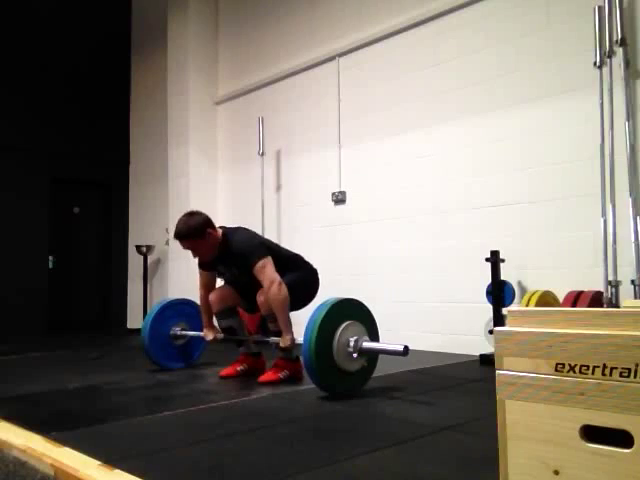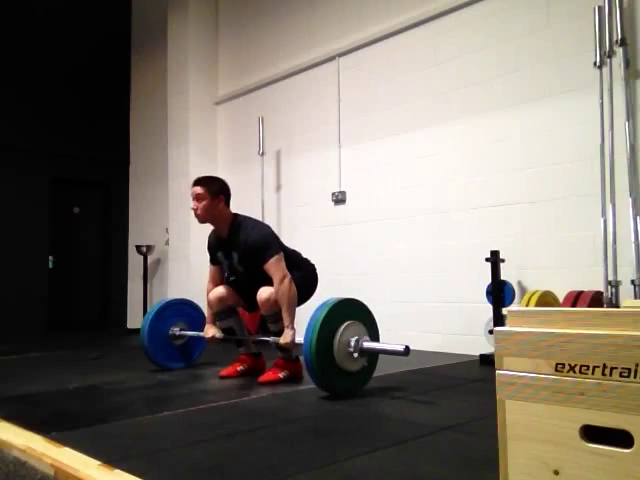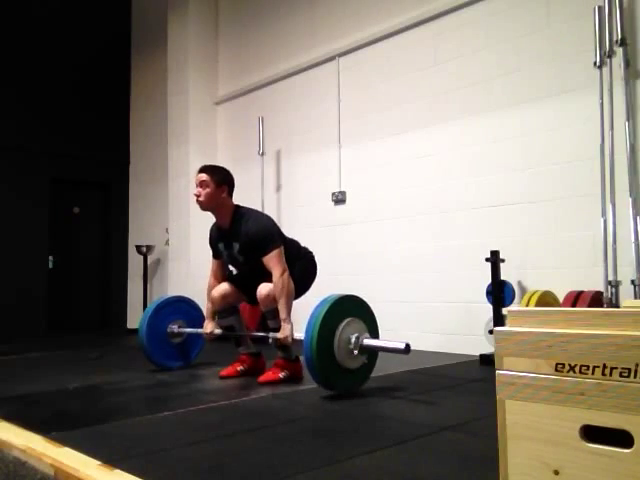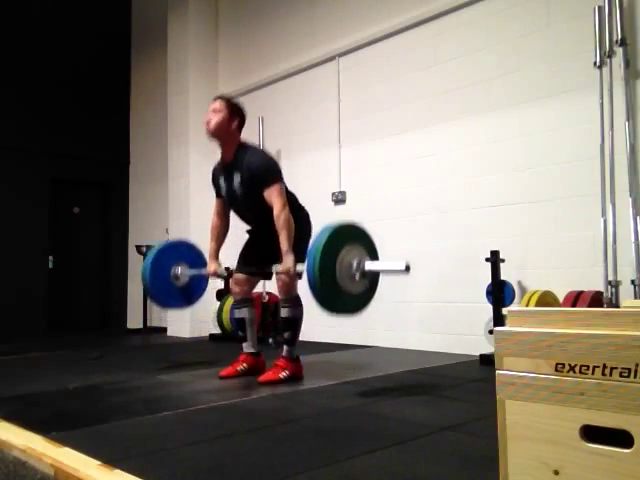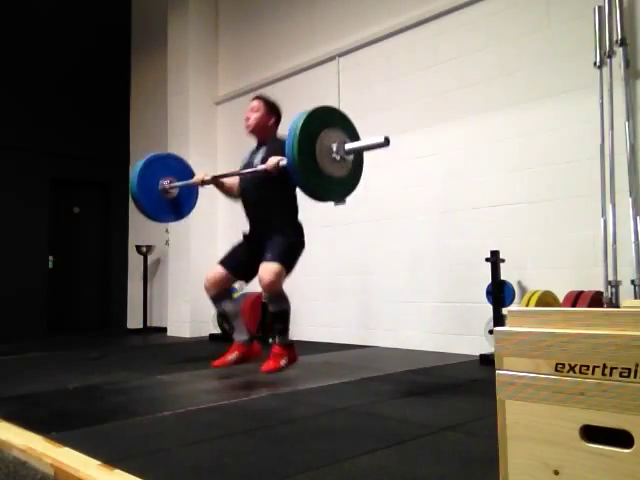
dt=0.4s
person 1, frame 1
left shoulder: (243, 243)
right shoulder: (207, 249)
left elbow: (274, 284)
right elbow: (205, 290)
left wrist: (286, 333)
right wrist: (208, 326)
left hip: (301, 277)
left knee: (265, 298)
right knee: (217, 298)
left ankle: (289, 362)
right ankle: (250, 356)
person 1, frame 2
left shoulder: (254, 234)
right shoulder: (215, 239)
left elbow: (282, 280)
right elbow: (213, 283)
left wrist: (288, 328)
right wrist: (210, 323)
left hip: (300, 277)
left knee: (266, 297)
right knee: (217, 297)
left ankle: (289, 362)
right ankle: (249, 356)
person 1, frame 3
left shoulder: (256, 225)
right shoulder: (216, 232)
left elbow: (281, 273)
right elbow: (216, 277)
left wrist: (285, 323)
right wrist: (209, 318)
left hip: (298, 266)
left knee: (266, 293)
right knee: (219, 295)
left ankle: (288, 362)
right ankle: (250, 356)
person 1, frame 4
left shoulder: (256, 161)
right shoulder: (219, 170)
left elbow: (280, 208)
right elbow: (220, 216)
left wrist: (288, 256)
right wrist: (213, 258)
left hip: (291, 227)
right hip: (261, 231)
left knee: (285, 284)
right knee: (238, 287)
left ankle: (289, 361)
right ankle: (251, 356)
person 1, frame 5
left shoulder: (279, 146)
right shoulder: (254, 153)
right elbow: (238, 190)
left wrist: (279, 164)
right wrist: (213, 181)
left hip: (282, 231)
right hip: (257, 233)
left knee: (269, 278)
right knee: (214, 282)
left ankle: (283, 347)
right ankle: (243, 343)
